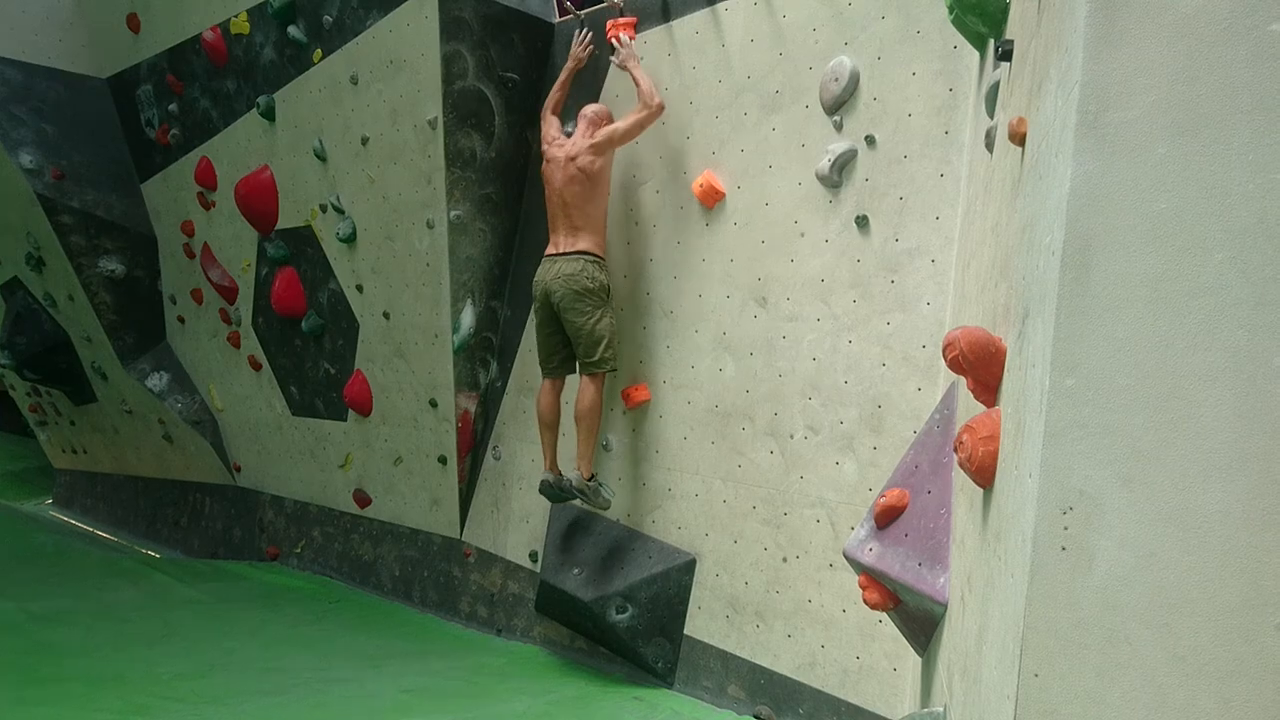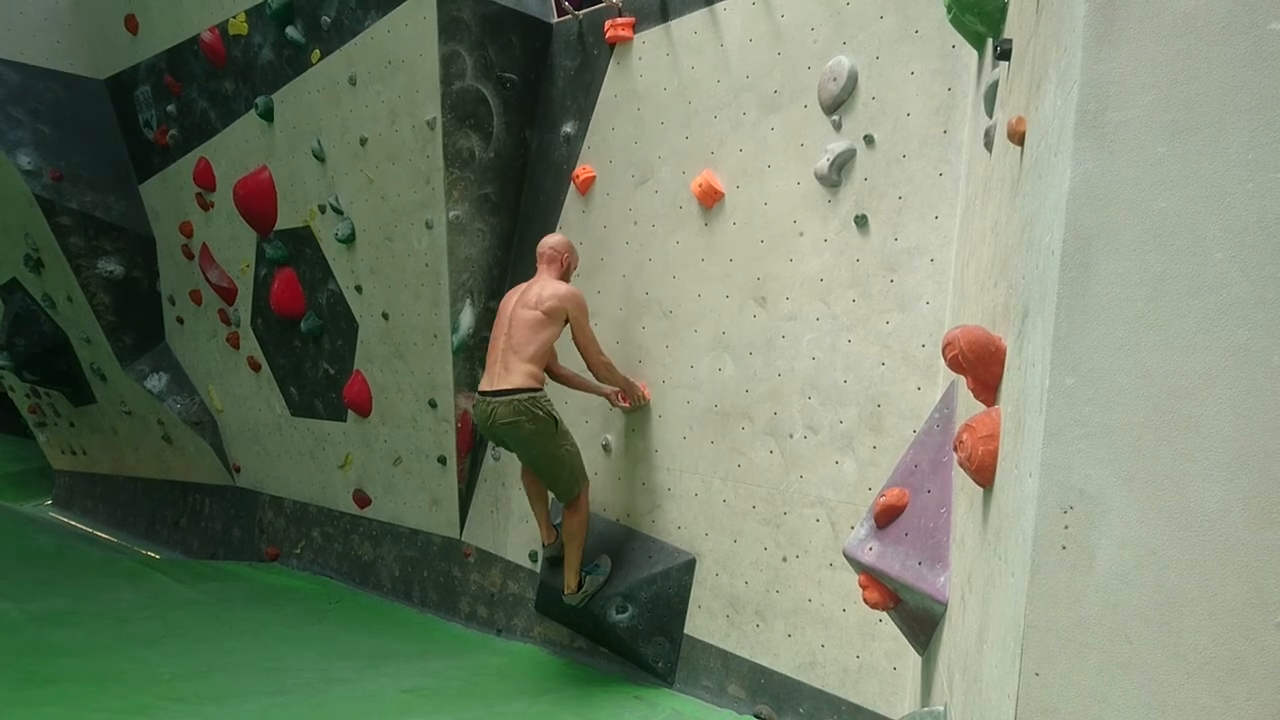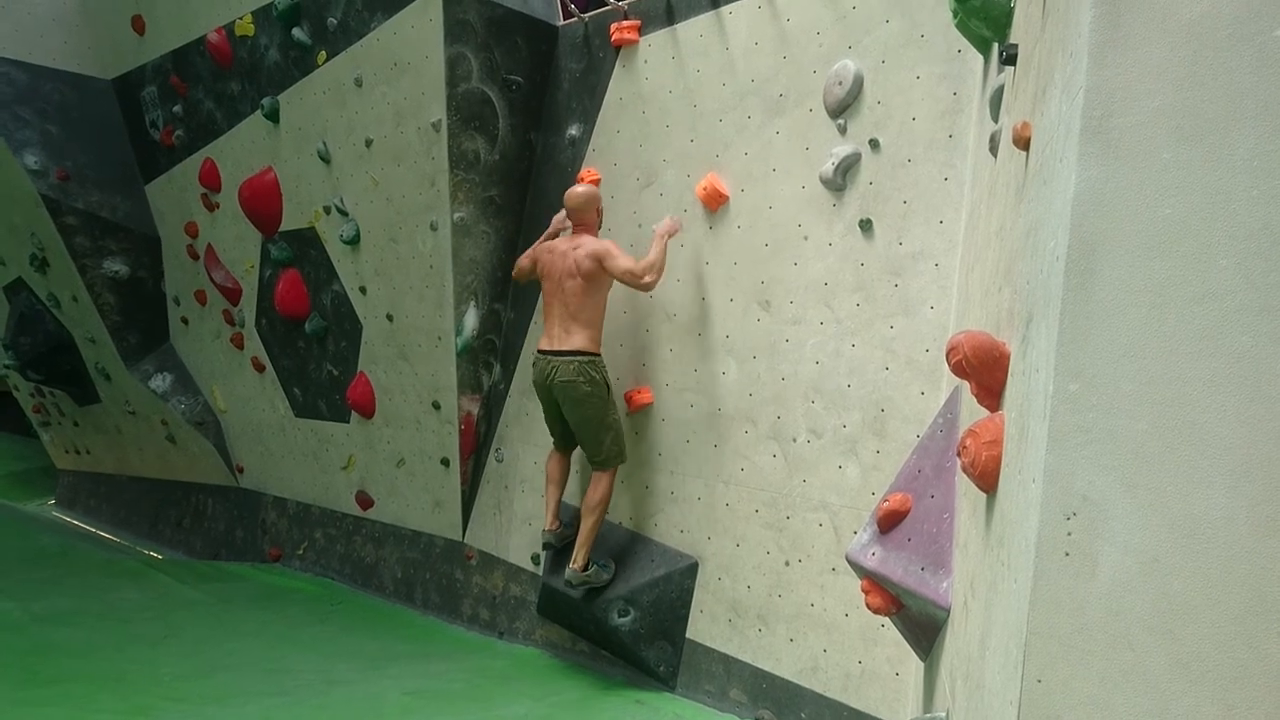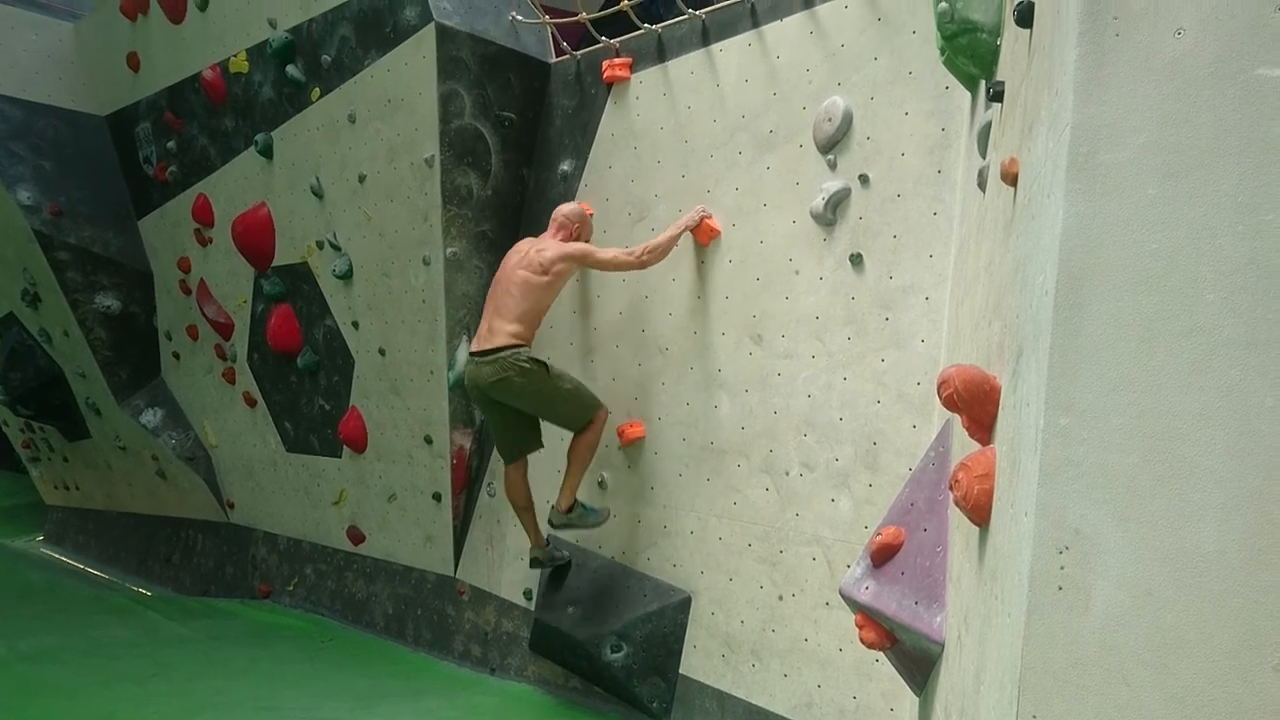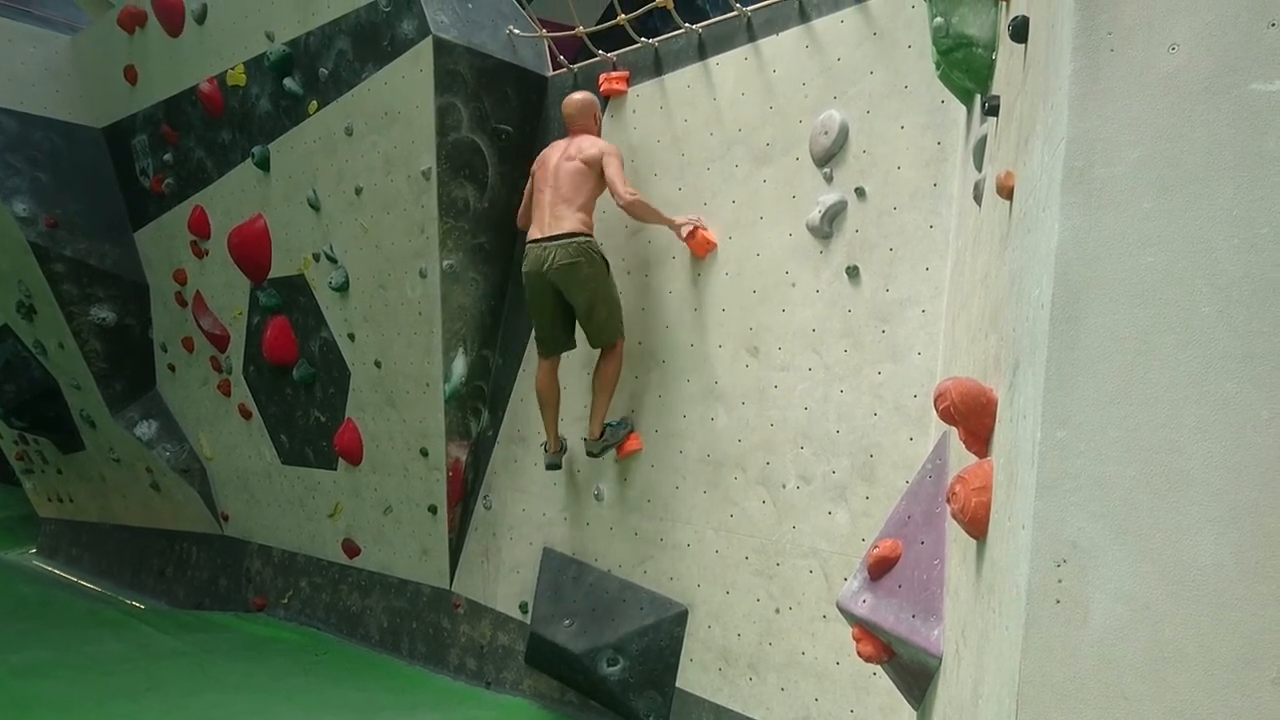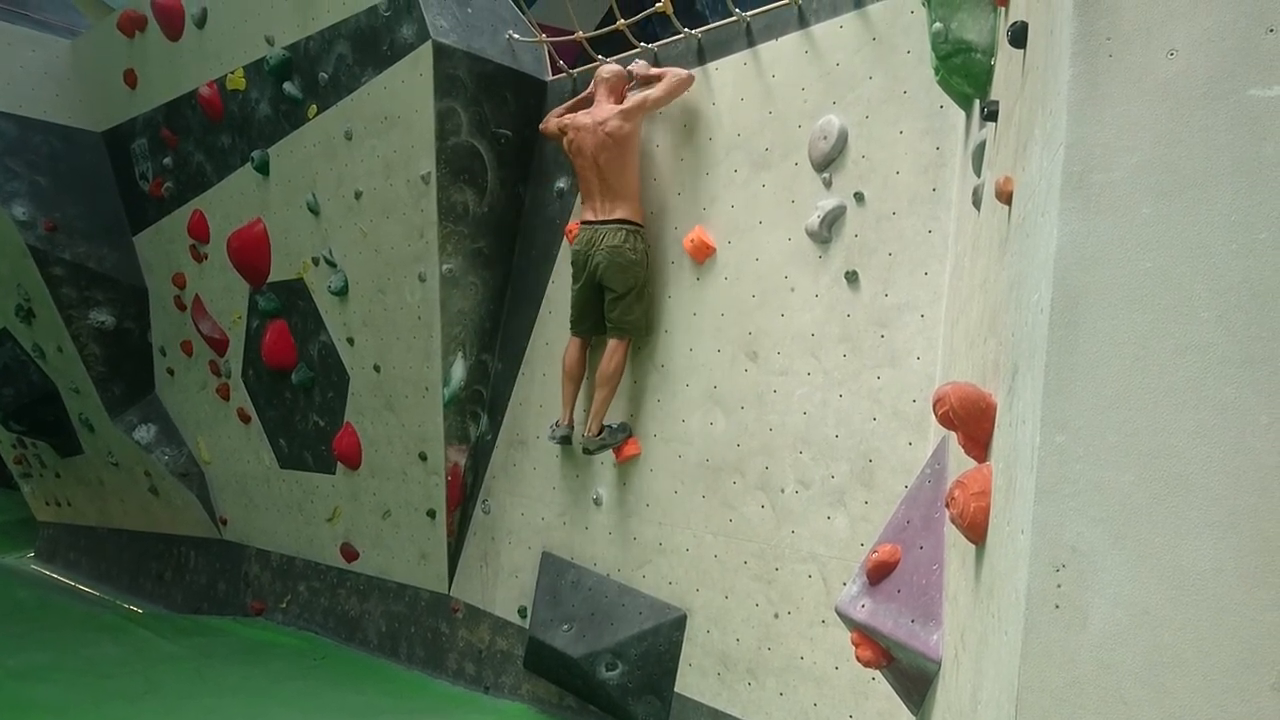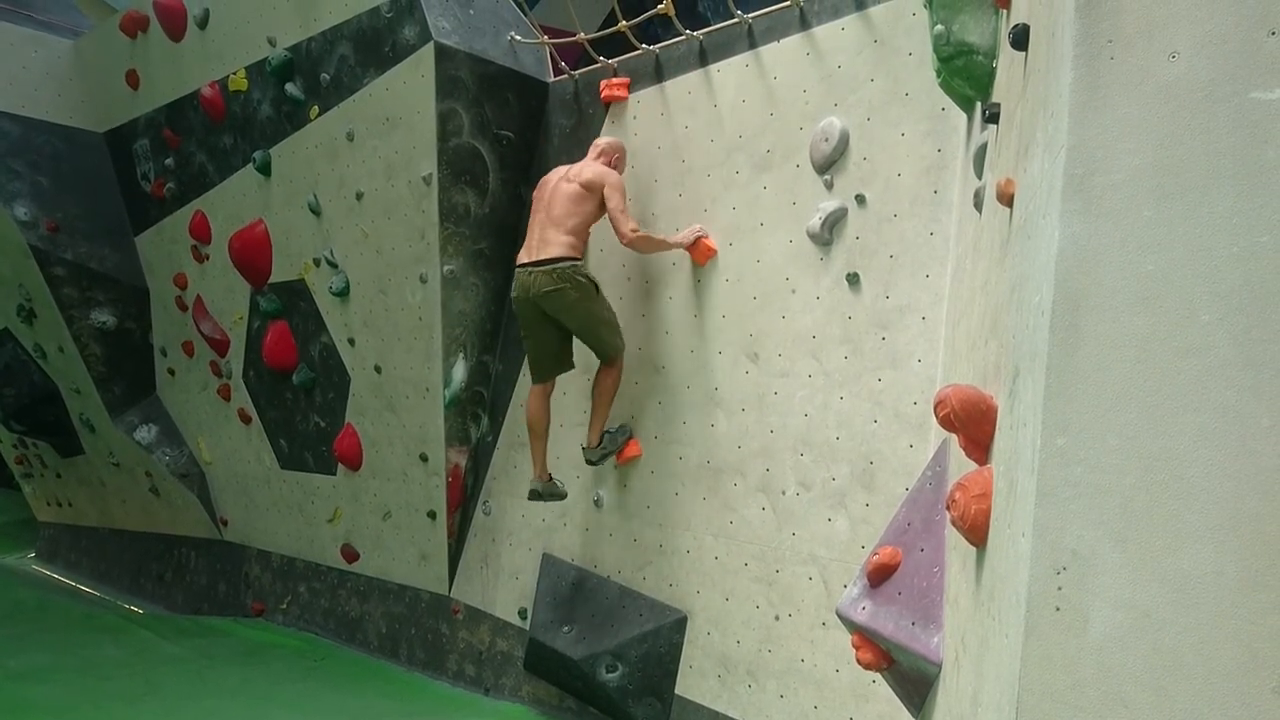
dt=0.7s
person 1, frame 1
left shoulder: (551, 147)
right shoulder: (596, 144)
left elbow: (550, 108)
right elbow: (651, 107)
left wrist: (572, 63)
right wrist: (632, 65)
left hip: (547, 272)
right hip: (582, 272)
left knee: (554, 377)
right knee: (593, 373)
left ankle: (551, 473)
right ankle: (582, 473)
person 1, frame 2
left shoulder: (513, 295)
right shoulder: (567, 295)
right elbow: (597, 363)
left wrist: (603, 391)
right wrist: (629, 386)
left hip: (484, 407)
right hip: (521, 406)
left knee: (532, 455)
right knee: (576, 492)
left ankle: (549, 539)
right ankle: (574, 584)
person 1, frame 3
left shoulder: (546, 250)
right shoulder: (598, 250)
left elbow: (518, 272)
right elbow: (646, 278)
left wrist: (551, 233)
right wrist: (662, 236)
left hip: (543, 363)
right hip: (580, 369)
left knee: (562, 445)
right knee: (605, 465)
left ankle: (551, 528)
right ankle: (579, 565)
person 1, frame 4
left shoulder: (521, 248)
right shoulder: (568, 252)
right elbow: (641, 257)
left wrist: (569, 212)
right wrist: (684, 224)
left hip: (476, 368)
right hip: (511, 361)
left knee: (515, 458)
right knee: (595, 415)
left ankle: (539, 547)
right ankle: (565, 504)
person 1, frame 5
left shoulder: (546, 155)
right shoulder: (601, 148)
left elbow: (522, 220)
right elbow: (628, 200)
right wrist: (672, 222)
left hip: (533, 255)
right hip: (576, 252)
left knee: (549, 356)
right knee: (611, 343)
left ankle: (553, 446)
right ankle: (596, 435)
person 1, frame 6
left shoulder: (571, 126)
right shoulder: (626, 113)
left elbow: (546, 122)
right elbow: (684, 77)
left wrist: (585, 95)
right wrist: (647, 72)
left hip: (586, 237)
right hip: (622, 238)
left knee: (579, 335)
right knee: (619, 338)
left ankle: (564, 421)
right ankle: (594, 431)
person 1, frame 7
left shoulder: (551, 177)
right shoulder: (605, 176)
right elbow: (630, 235)
right wrist: (679, 240)
left hip: (523, 279)
right hip: (562, 275)
left knee: (542, 382)
right knee: (613, 355)
left ankle: (540, 477)
right ankle: (596, 442)
